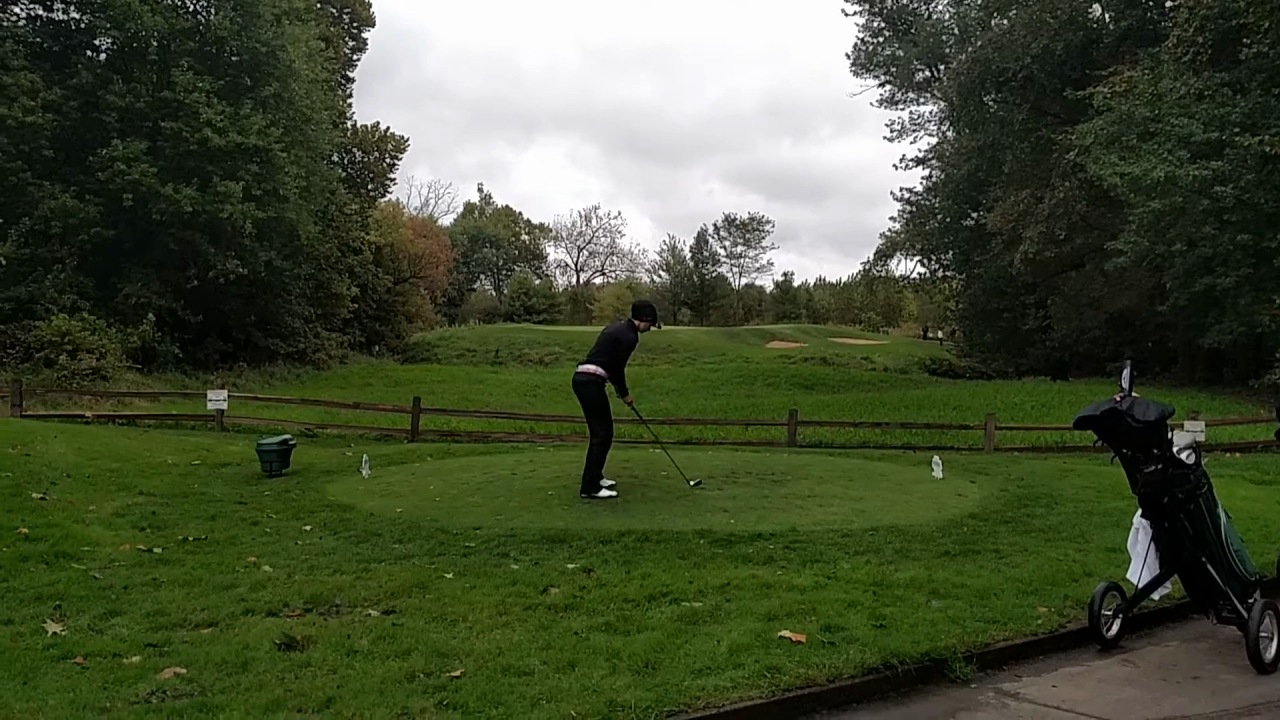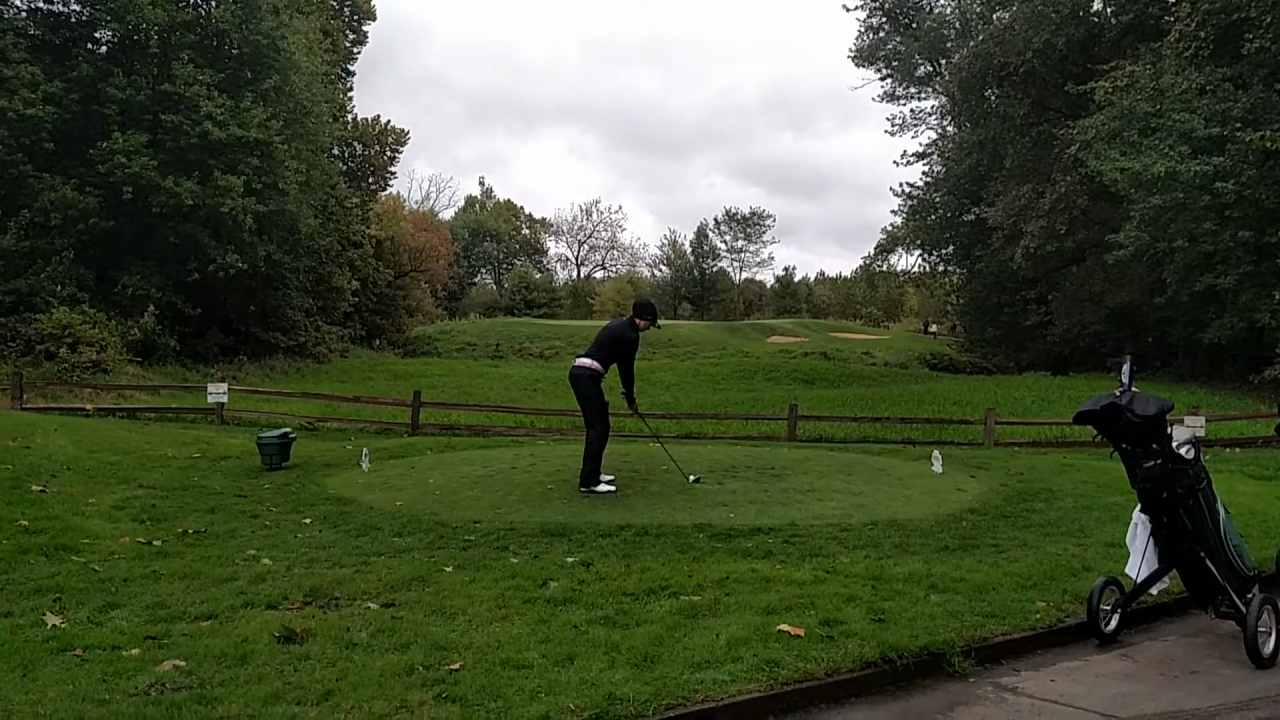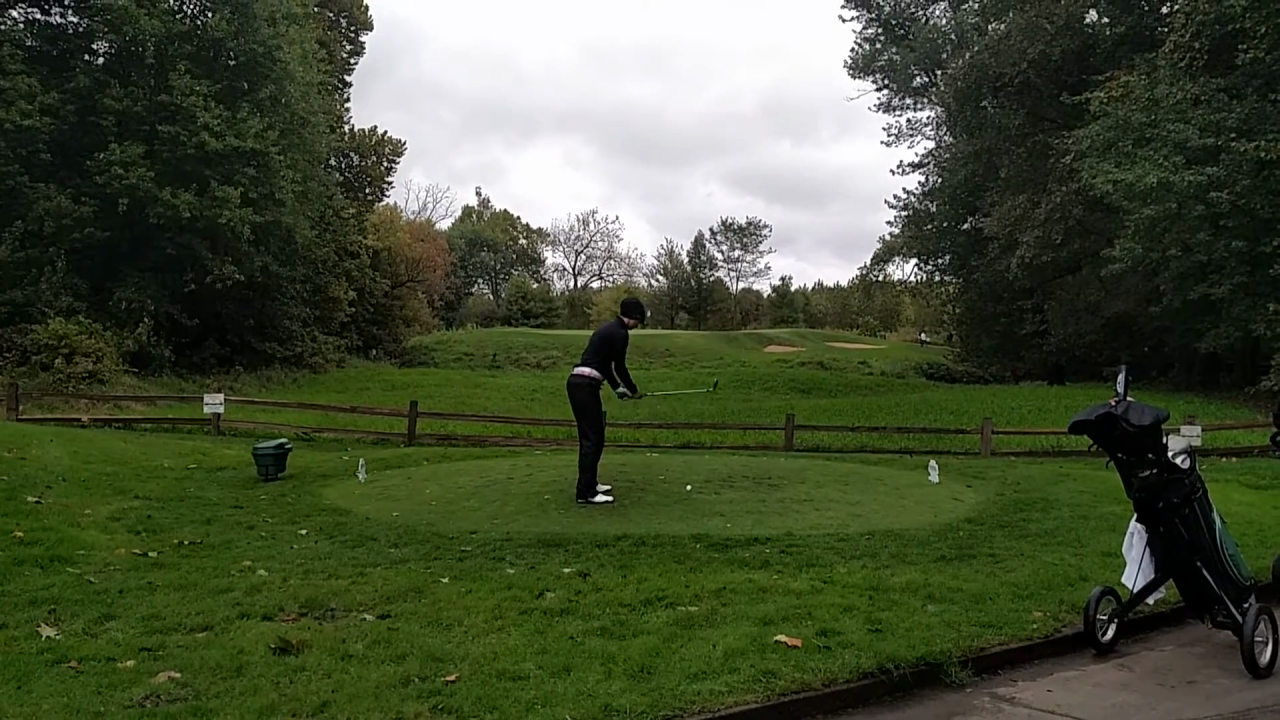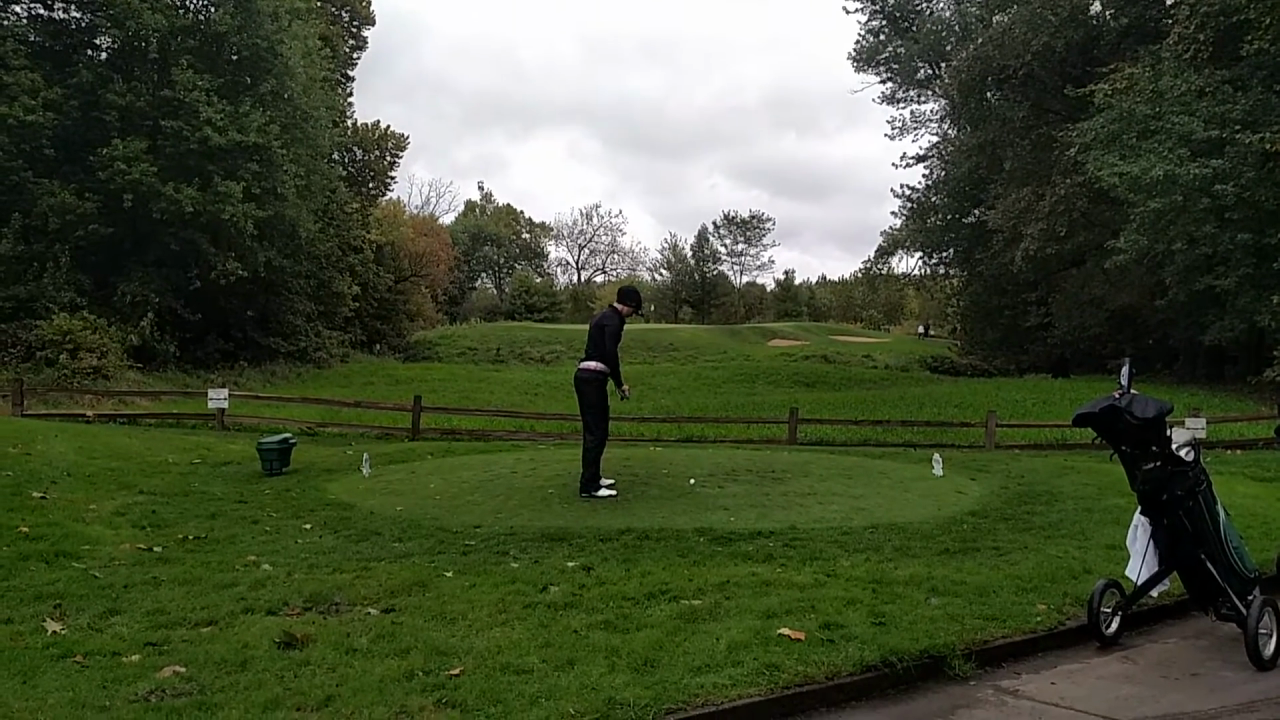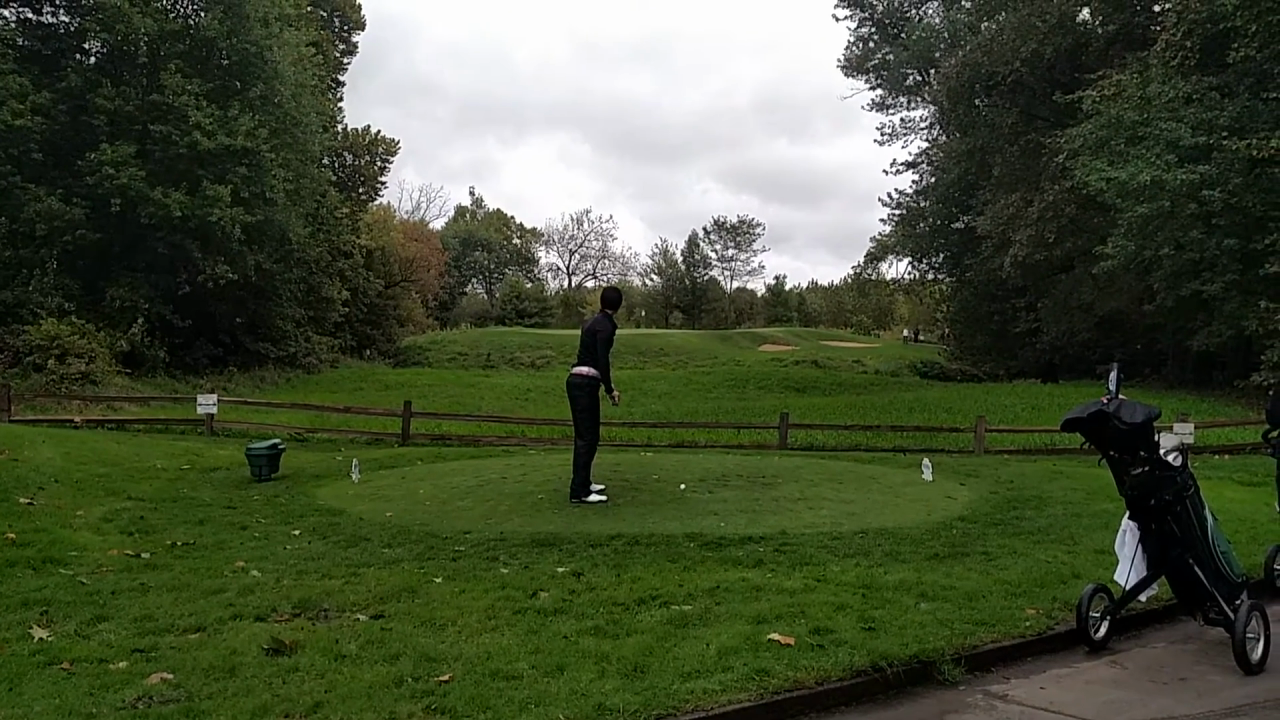
dt=1s
person 1, frame 1
left shoulder: (618, 327)
right shoulder: (629, 336)
right elbow: (617, 368)
left wrist: (620, 390)
right wrist: (624, 393)
left hip: (582, 378)
right hip: (591, 382)
left knee: (599, 431)
right knee: (603, 433)
left ankle: (593, 478)
right ankle: (590, 487)
person 1, frame 2
left shoulder: (620, 324)
right shoulder: (630, 336)
left elbow: (621, 364)
right elbow: (627, 368)
left wrist: (628, 393)
right wrist: (630, 400)
left hip: (580, 372)
right hip: (587, 375)
left knee: (597, 425)
right knee: (599, 427)
left ankle: (592, 473)
right ankle: (589, 481)
person 1, frame 3
left shoulder: (608, 328)
right shoulder: (620, 333)
right elbow: (620, 366)
left wrist: (618, 388)
right wrist: (633, 390)
left hip: (578, 382)
right hip: (586, 385)
left knee: (590, 436)
right knee: (593, 437)
left ankle: (589, 483)
right ankle: (585, 492)
person 1, frame 4
left shoulder: (603, 316)
right shoulder: (613, 319)
right elbow: (610, 353)
left wrist: (615, 381)
right wrist: (619, 383)
left hip: (586, 375)
right hip: (593, 378)
left knee: (595, 429)
right knee: (596, 431)
left ankle: (592, 477)
right ankle: (589, 486)
person 1, frame 5
left shoulder: (593, 322)
right shoulder: (605, 325)
right elbow: (602, 359)
left wrist: (606, 385)
right wrist: (610, 389)
left hip: (579, 380)
right hip: (585, 383)
left knee: (586, 435)
right knee: (587, 437)
left ankle: (583, 483)
right ankle: (579, 491)
